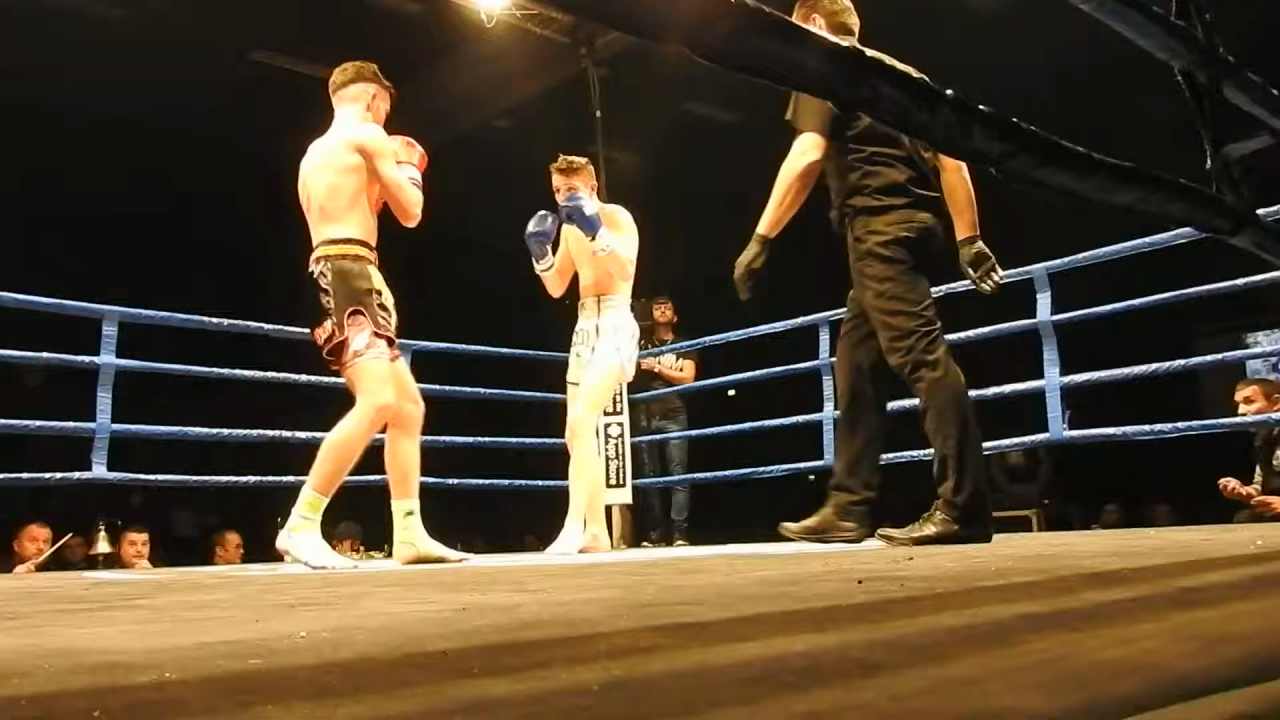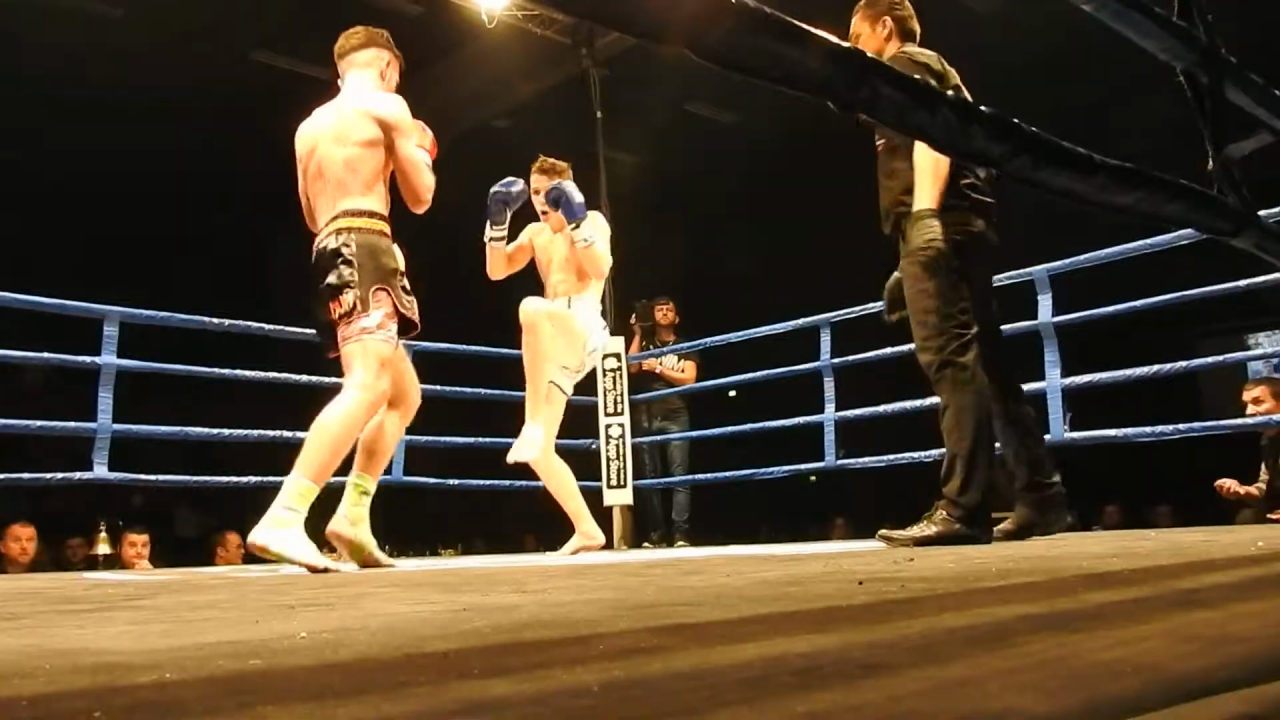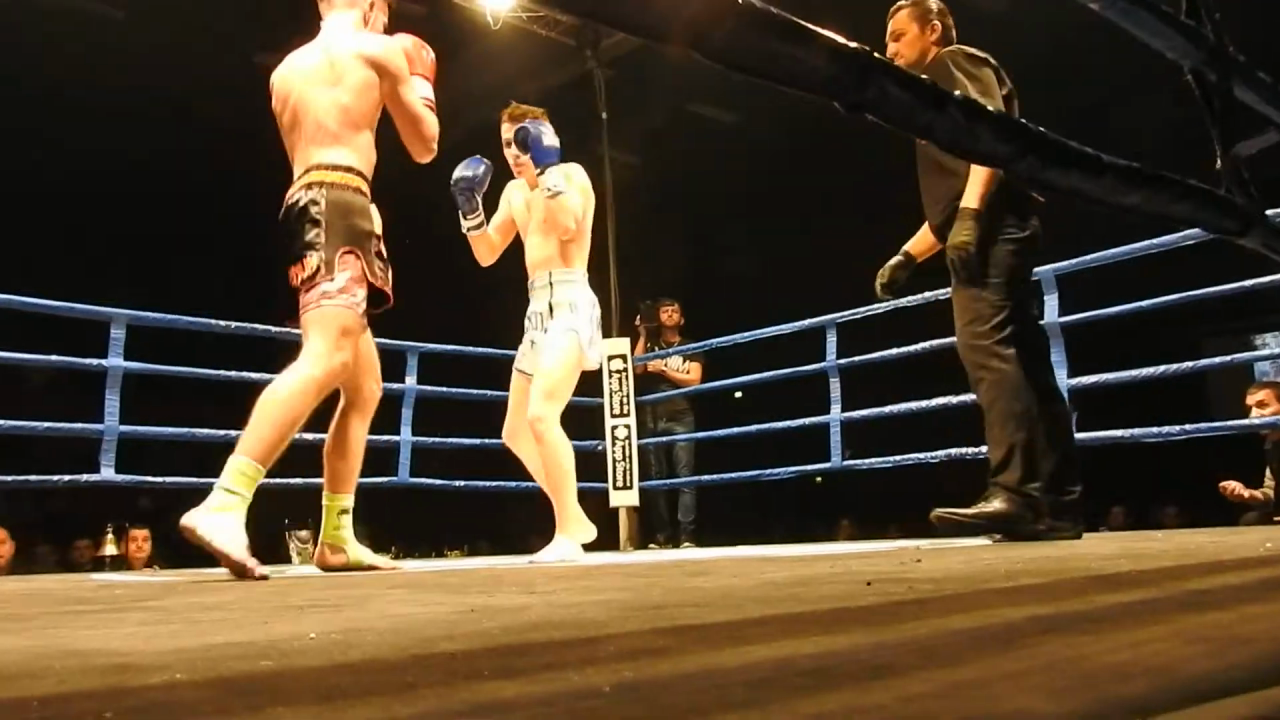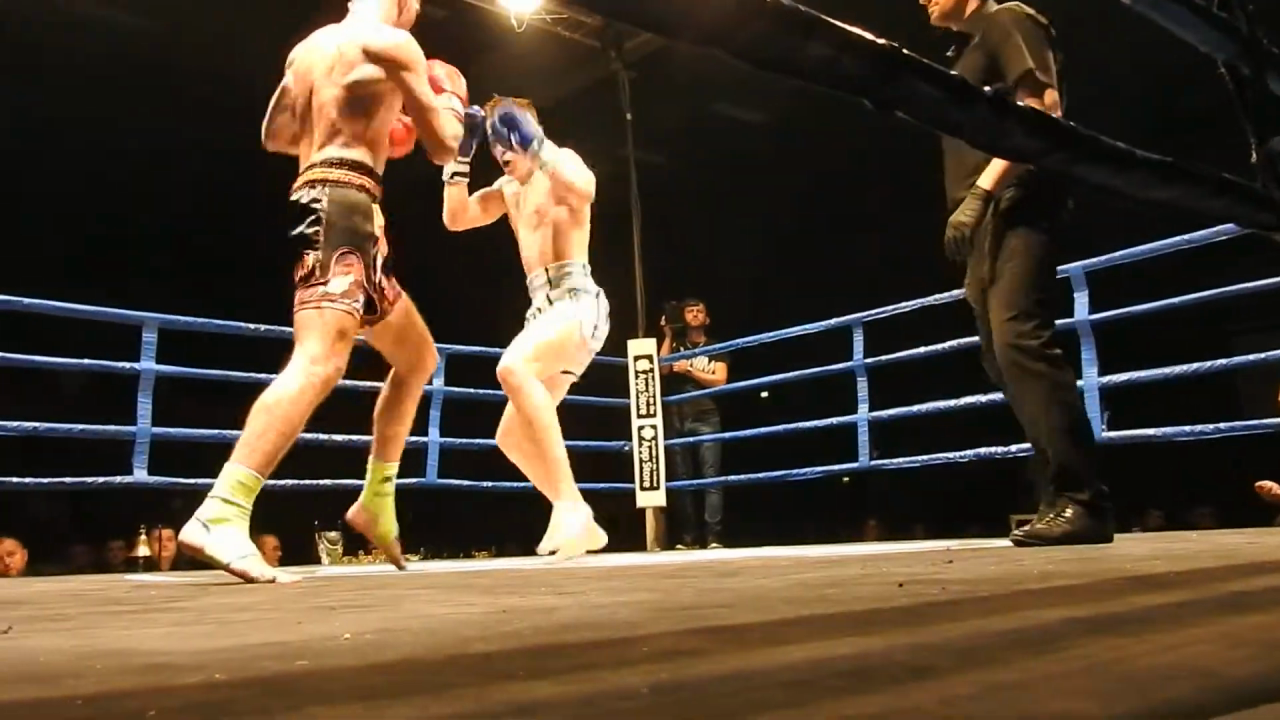
dt=0.4s
person 1, frame 1
left shoulder: (313, 156)
right shoulder: (367, 135)
right elbow: (410, 212)
right wrist: (409, 169)
left hip: (337, 282)
right hip: (351, 279)
left knee: (409, 409)
right knee: (377, 405)
left ankle: (409, 534)
right ankle: (302, 525)
person 1, frame 2
left shoulder: (309, 126)
right shoulder: (387, 106)
right elbow: (420, 197)
right wrist: (417, 153)
left hip: (327, 253)
right hip: (364, 250)
left knee: (403, 392)
right knee: (367, 388)
left ankle: (353, 520)
right ankle: (280, 522)
person 1, frame 3
left shoulder: (285, 71)
right shoulder: (377, 49)
right elbow: (425, 147)
right wrist: (420, 85)
left hip: (304, 212)
right hip: (340, 211)
left knee: (363, 386)
right knee: (325, 360)
left ankle: (337, 537)
right ankle: (221, 505)
person 1, frame 4
left shoulder: (307, 50)
left elbow: (274, 136)
right elbow: (445, 143)
right wrist: (447, 99)
left hip: (347, 219)
right hip: (336, 210)
left knee: (418, 354)
right knee: (320, 362)
left ankle: (376, 505)
right ankle: (220, 518)
person 2, frame 1
right shoulder: (901, 74)
left elbow: (809, 154)
right elbow: (949, 157)
left wrist: (761, 239)
right wrist: (969, 238)
left hip: (880, 224)
right hip: (914, 222)
left knee: (920, 355)
right knee: (856, 363)
left ankle: (962, 507)
right ankle: (848, 505)
person 2, frame 2
left shoulder: (906, 63)
right shoulder: (925, 74)
left wrist: (925, 214)
right wrist: (905, 269)
left hip: (942, 231)
right hip: (956, 232)
left knee: (949, 359)
right knee: (980, 363)
left ankle: (962, 508)
right ankle: (1042, 494)
person 2, frame 3
left shoulder: (958, 62)
right shoulder: (937, 94)
left wrist: (967, 215)
right wrist: (904, 256)
left hip: (991, 224)
right hip: (992, 232)
left knee: (982, 344)
right knee: (1026, 360)
left ankle: (1013, 490)
right ankle: (1058, 503)
person 2, frame 4
right shoulder: (973, 54)
left elbow: (1043, 107)
left wrist: (982, 191)
left hip: (1013, 206)
right hip: (984, 218)
left knee: (1020, 343)
right knee: (1004, 357)
left ankle: (1082, 502)
right ankle: (1067, 491)
person 3, frame 1
left shoulder: (617, 216)
right shoulder: (569, 230)
left elbow: (625, 270)
right elbow: (556, 287)
left wrist: (596, 230)
right wrist: (539, 251)
left hip: (614, 326)
right hip: (585, 329)
left knee: (580, 423)
right knee: (576, 434)
left ankle: (573, 526)
right ankle: (596, 530)
person 3, frame 2
left shoulder: (593, 222)
right shoulder: (534, 232)
left elbow: (600, 269)
right elbow: (496, 271)
left wrist: (576, 219)
right wrist: (497, 220)
left hip: (584, 325)
right hip: (553, 335)
left knee: (531, 310)
right knee: (537, 449)
left ankle: (534, 426)
right ankle: (587, 529)
person 3, frame 3
left shoulder: (572, 176)
right shoulder: (514, 192)
left elbow: (571, 224)
right elbow: (486, 254)
left wrist: (548, 165)
right wrist: (470, 204)
left hip: (571, 306)
right hip: (538, 312)
left knee: (542, 415)
right knee: (515, 431)
left ankle: (566, 535)
right ankle: (575, 521)
person 3, frame 4
left shoulder: (560, 160)
right shoulder: (508, 192)
left elbow: (583, 191)
right elbow: (456, 217)
left wrist: (535, 142)
right wrist: (460, 155)
left hip: (575, 302)
right hip: (545, 316)
left knee: (514, 368)
right knee: (513, 438)
left ankle: (569, 500)
right ankle: (583, 526)
person 4, frame 1
left shoulder: (683, 346)
right shoulder: (643, 343)
left elbow: (687, 377)
left wrist: (657, 368)
left hip: (673, 417)
right hip: (644, 417)
left knee: (677, 474)
right knee: (648, 477)
left ankle: (679, 532)
right ankle: (654, 533)
person 4, frame 2
left shoulder: (685, 347)
right shoulder: (644, 344)
left elbow: (689, 379)
right elbow: (631, 368)
left wrist: (658, 369)
right wrist: (637, 334)
left hip: (675, 418)
right hip: (646, 418)
left knee: (678, 475)
right knee: (649, 478)
left ankle: (680, 533)
right ankle: (656, 534)
person 4, frame 3
left shoulder: (690, 348)
right shoulder: (650, 345)
left elbow: (694, 380)
right elbow: (637, 369)
left wrist: (663, 370)
right wrist: (642, 336)
left hip: (680, 419)
right hip: (651, 419)
left knee: (684, 477)
right knee: (655, 479)
left ankle: (686, 534)
right ankle: (661, 535)
person 4, frame 4
left shoulder: (716, 348)
right shoulder: (675, 345)
left elbow: (719, 380)
right elbow: (662, 369)
left wrist: (689, 370)
right wrist: (668, 336)
left hip: (706, 419)
right hip: (677, 420)
left knee: (710, 477)
right knee: (681, 479)
left ankle: (713, 535)
right ankle: (688, 536)
